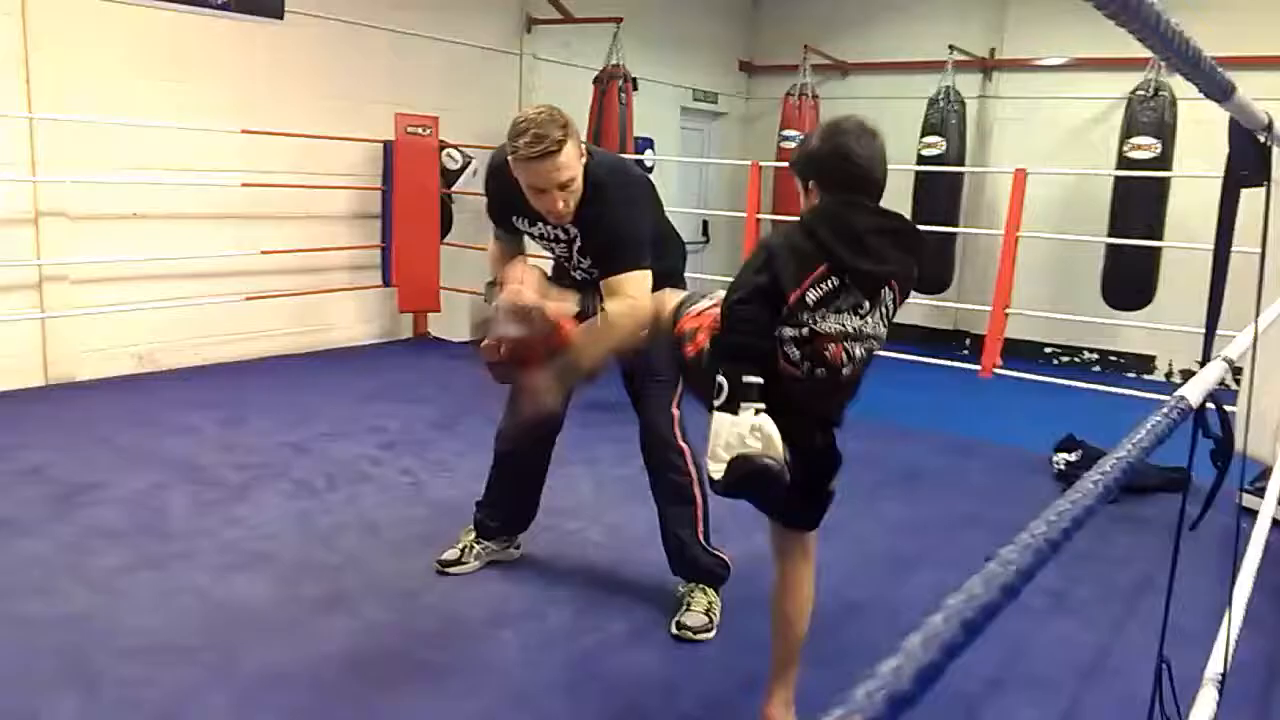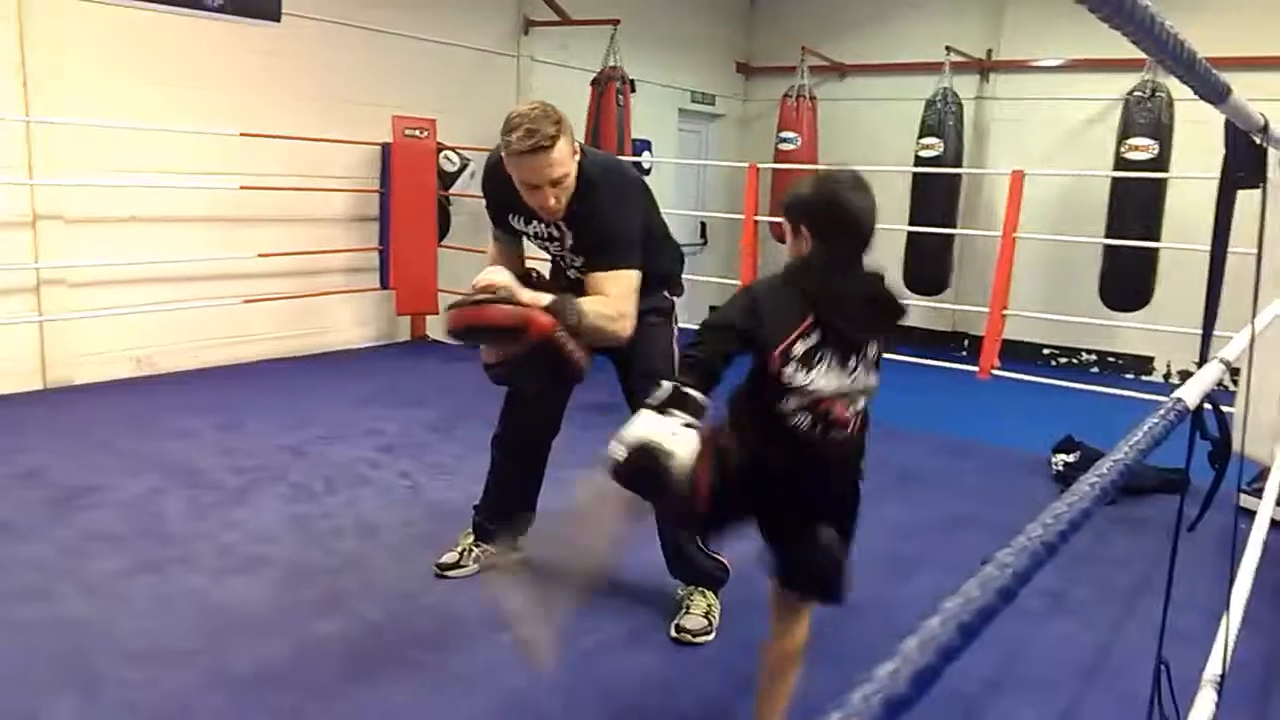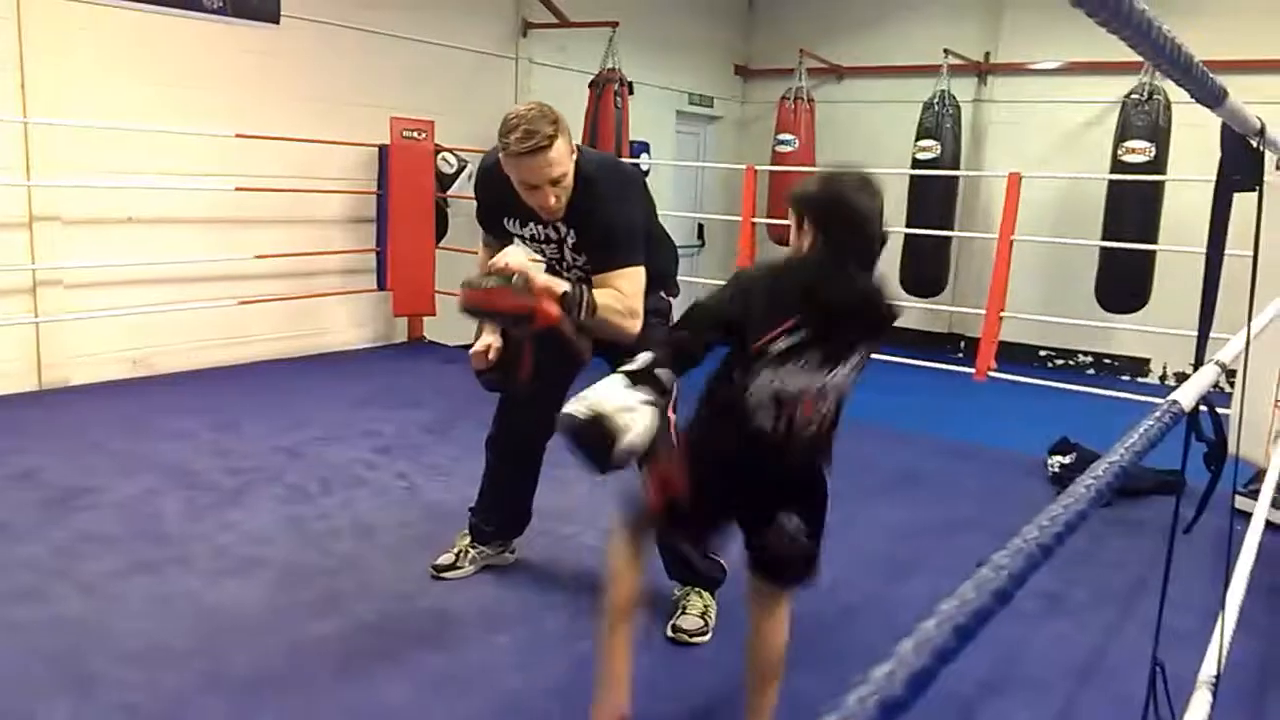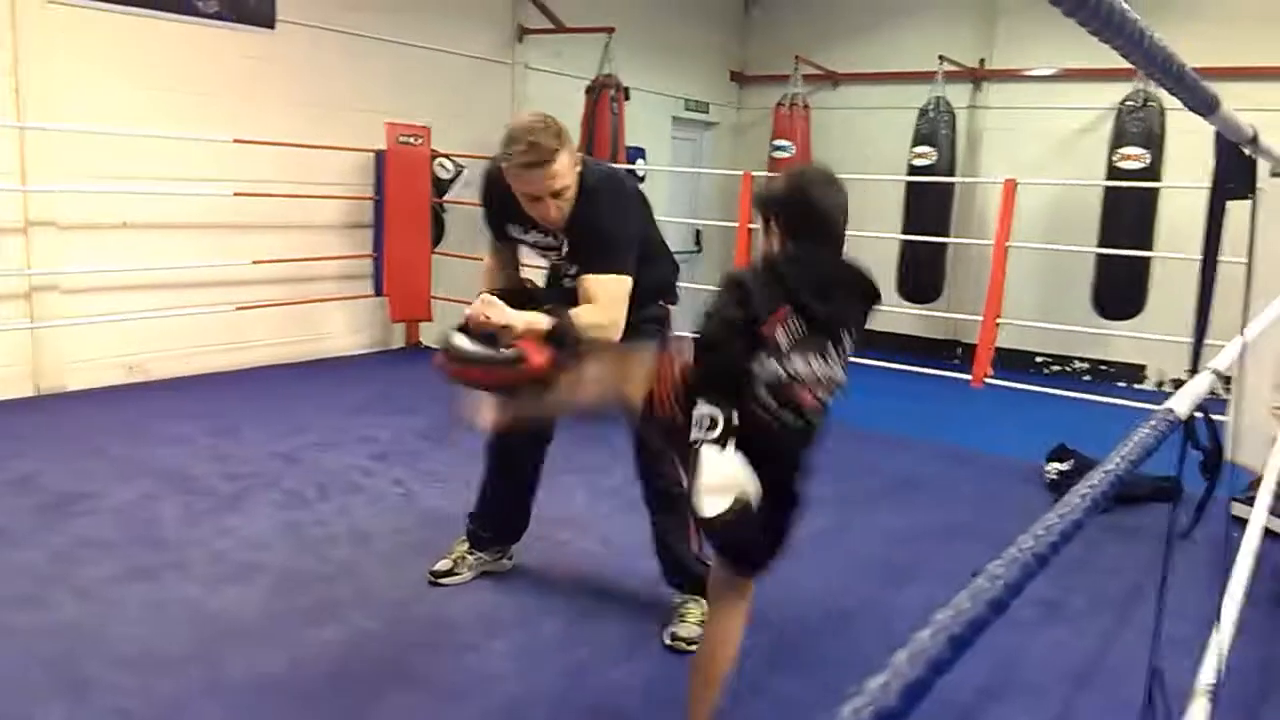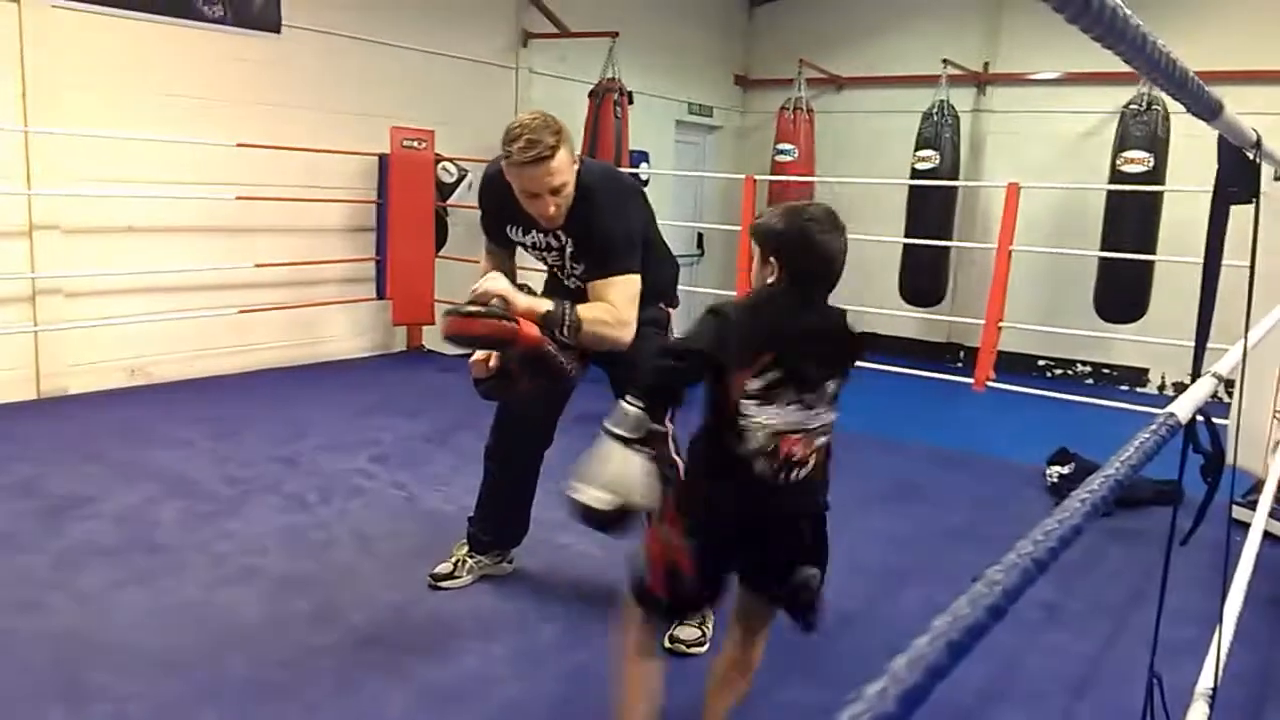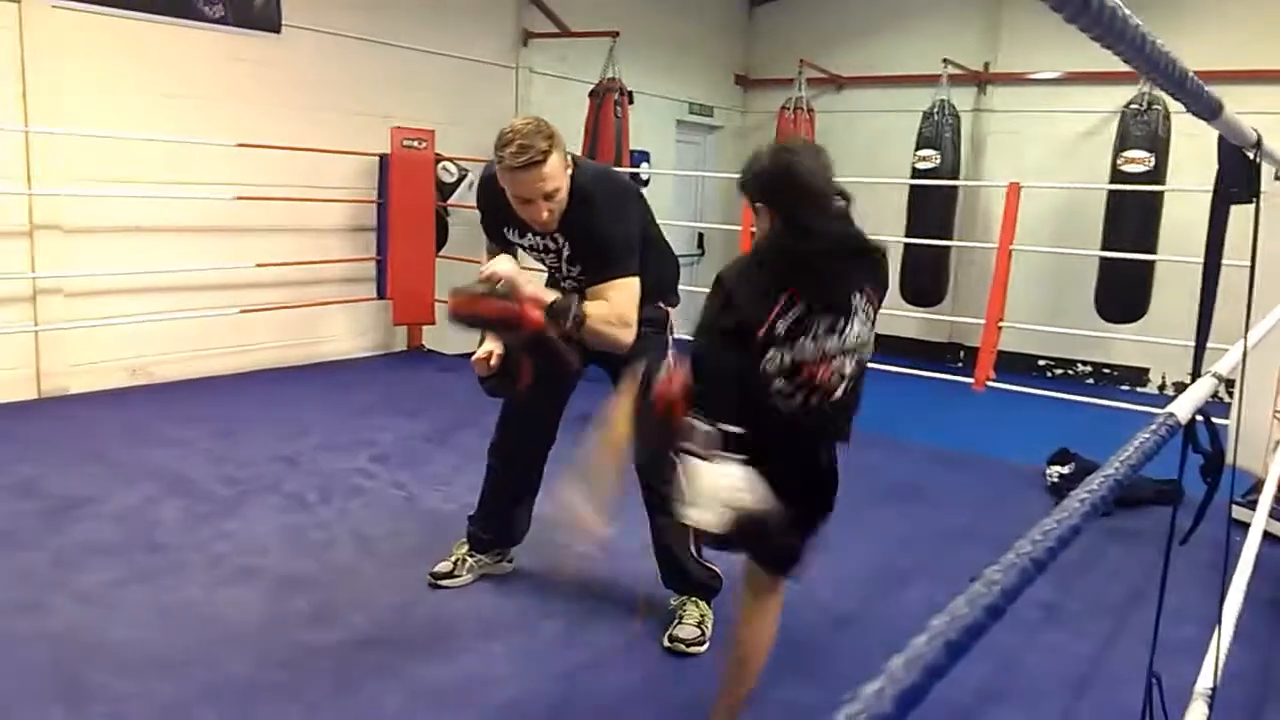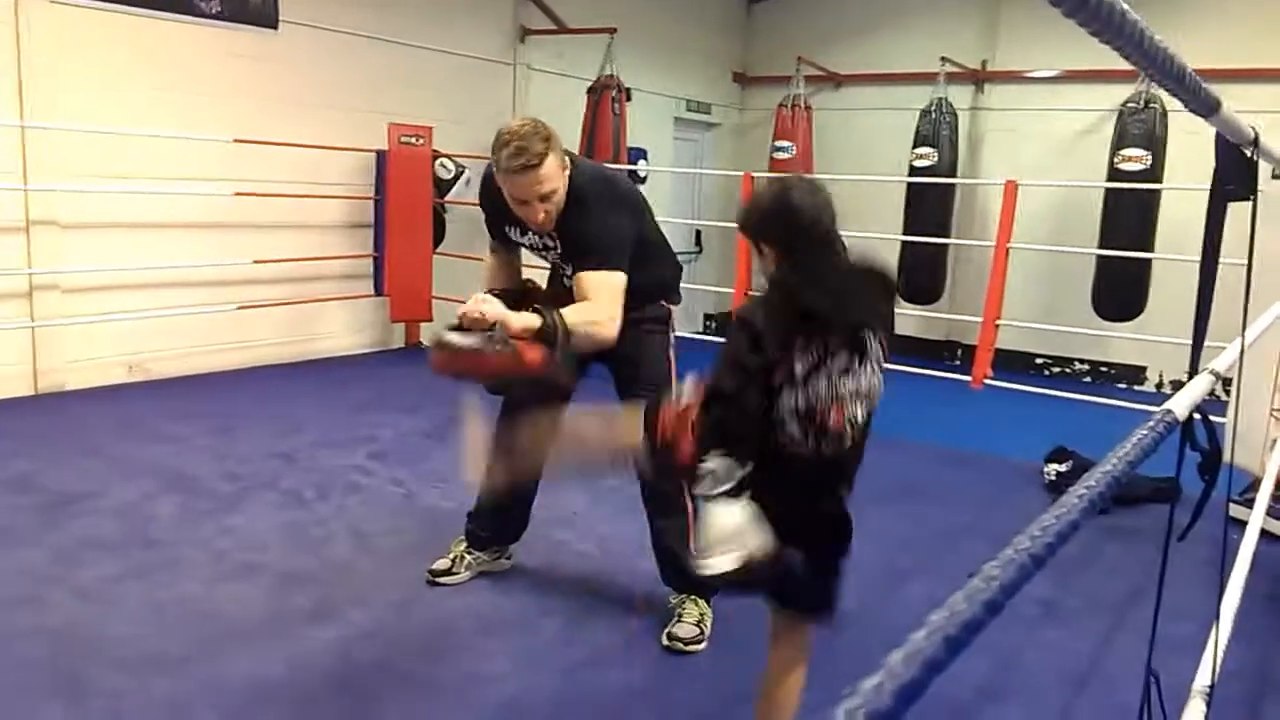
dt=0.2s
person 1, frame 1
left shoulder: (788, 244)
right shoulder: (902, 252)
left elbow: (742, 327)
left wrist: (733, 408)
left hip: (758, 410)
right hip: (811, 431)
left knee: (660, 304)
right knee: (794, 554)
left ankle: (550, 375)
person 1, frame 2
left shoulder: (773, 293)
right shoulder: (881, 307)
left elbow: (709, 353)
left wrist: (667, 416)
left hip: (745, 461)
right hip: (827, 486)
left knee: (643, 462)
right knee: (794, 605)
person 1, frame 3
left shoulder: (759, 287)
right shoulder: (869, 316)
left elbow: (689, 340)
left wrist: (628, 387)
left hip: (708, 457)
right hip: (795, 481)
left knee: (634, 538)
right knee: (773, 599)
person 1, frame 4
left shoulder: (752, 286)
right shoulder: (853, 294)
left elbow: (713, 372)
left wrist: (713, 441)
left hip: (724, 459)
right hip: (774, 474)
right knee: (731, 598)
person 1, frame 5
left shoulder: (734, 323)
right shoulder: (840, 340)
left elbow: (664, 377)
left wrist: (620, 445)
left hip: (712, 502)
right hip: (791, 519)
left knee: (646, 616)
right knee: (751, 623)
person 1, frame 6
left shoulder: (748, 277)
right shoulder: (870, 264)
left elbow: (710, 380)
left wrist: (705, 457)
right hip: (808, 462)
right knee: (766, 594)
person 1, frame 7
left shoulder: (764, 319)
right shoulder: (873, 300)
left elbow: (724, 398)
left wrist: (722, 498)
left hip: (746, 475)
right hip: (815, 502)
left knee: (629, 424)
right knee: (794, 634)
left ankle: (513, 457)
person 2, frame 1
left shoulder: (621, 190)
right shoulder: (502, 174)
left elbow: (631, 318)
right elbow: (506, 241)
left hip: (646, 297)
right hip: (574, 287)
left knee: (662, 430)
right knee: (527, 411)
left ankle: (701, 579)
right ankle: (496, 533)
person 2, frame 2
left shoulder: (614, 189)
right shoulder: (497, 174)
left elbow: (617, 322)
left wrist: (528, 297)
left hip: (639, 299)
right hip: (565, 289)
right knee: (524, 414)
left ankle: (697, 581)
right ankle: (493, 535)
person 2, frame 3
left shoulder: (613, 188)
right shoulder: (492, 176)
left elbow: (626, 319)
right elbow: (495, 249)
left wrist: (543, 283)
right wrist: (493, 328)
left hip: (635, 297)
right hip: (559, 291)
right knee: (517, 415)
left ankle: (696, 582)
right ankle: (490, 537)
person 2, frame 4
left shoulder: (611, 199)
right shoulder: (496, 185)
left elbow: (607, 326)
right elbow: (502, 253)
left wrist: (520, 319)
right wrist: (498, 325)
left hip: (636, 309)
right hip: (564, 297)
left knee: (656, 445)
right knee: (517, 423)
left ankle: (692, 588)
right ankle: (489, 543)
person 2, frame 5
left shoulder: (611, 198)
right shoulder: (495, 186)
left elbow: (617, 328)
right elbow: (498, 259)
left wrist: (524, 302)
left hip: (636, 310)
right hip: (556, 303)
left knee: (652, 446)
right knee: (517, 426)
right ankle: (488, 547)
person 2, frame 6
left shoulder: (606, 198)
right shoulder: (492, 190)
left elbow: (618, 330)
right elbow: (499, 257)
left wrist: (531, 294)
right wrist: (497, 334)
left hip: (637, 308)
right hip: (565, 299)
left knee: (653, 443)
right knee: (519, 423)
left ankle: (693, 591)
right ankle: (489, 545)
person 2, frame 7
left shoulder: (602, 199)
right shoulder: (494, 190)
left elbow: (603, 326)
left wrist: (515, 320)
right wrist: (499, 323)
left hip: (639, 305)
right hip: (566, 297)
right knee: (519, 421)
left ankle: (690, 590)
right ankle: (487, 543)
